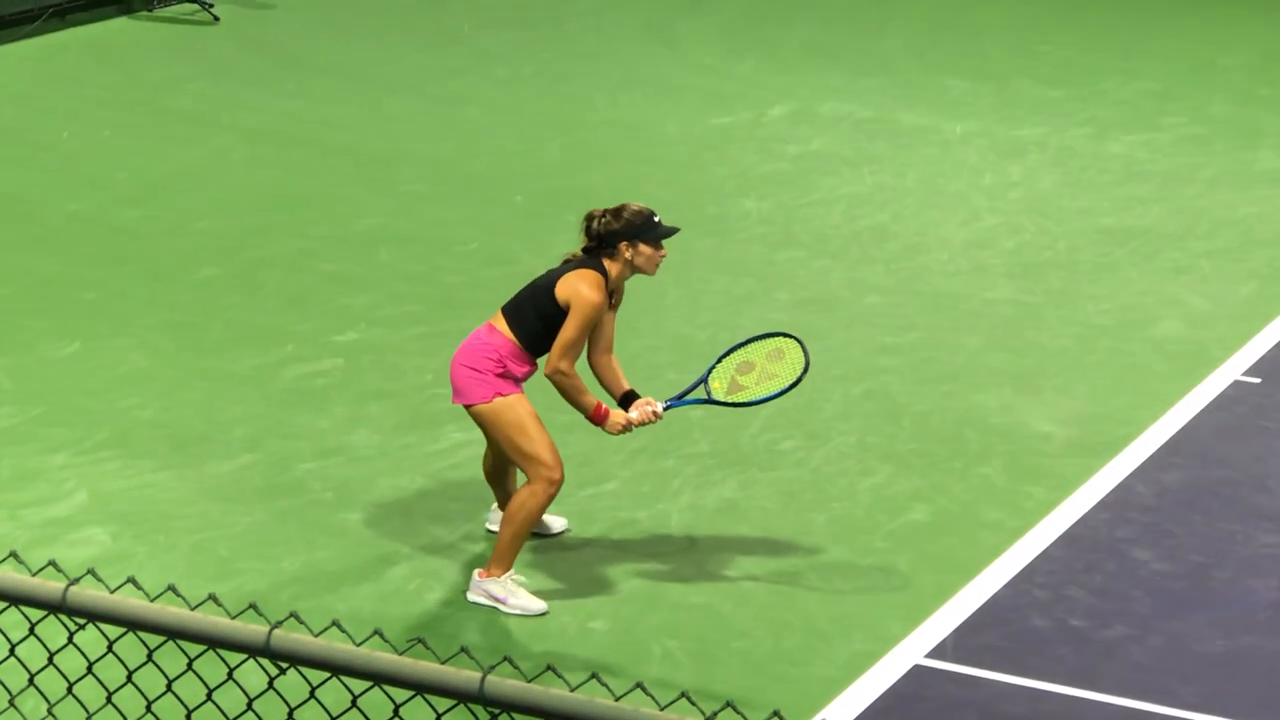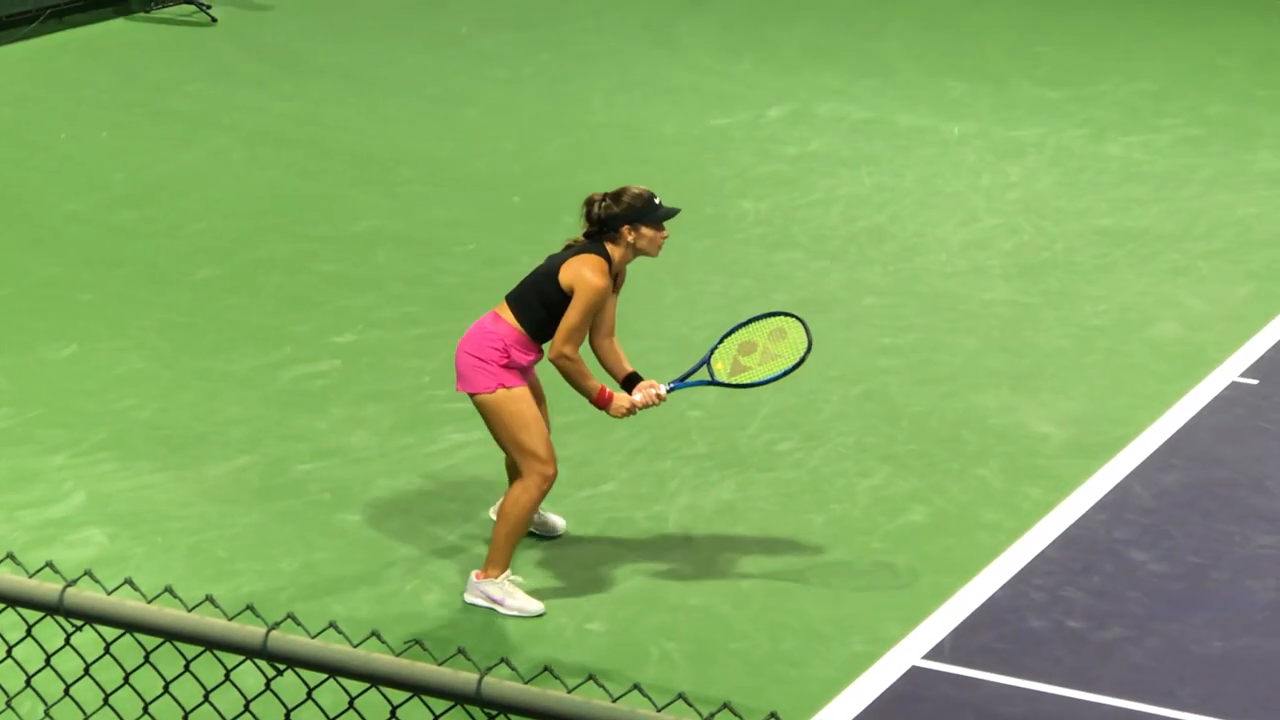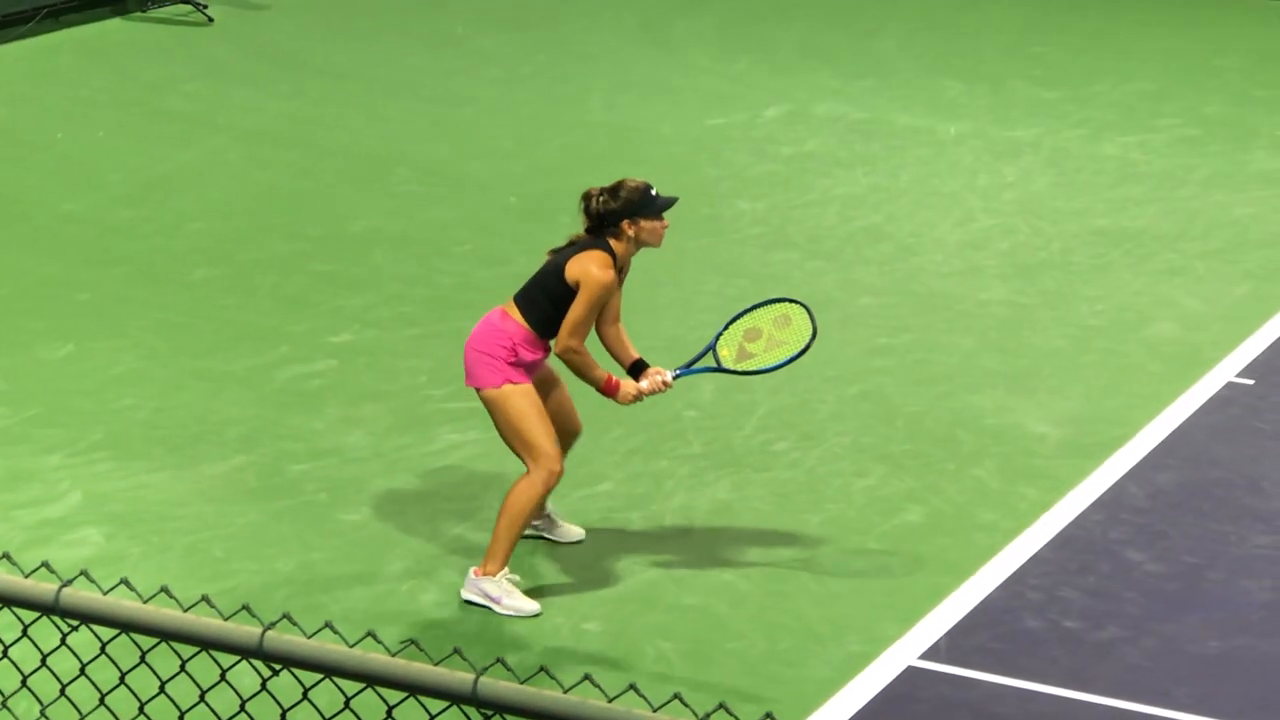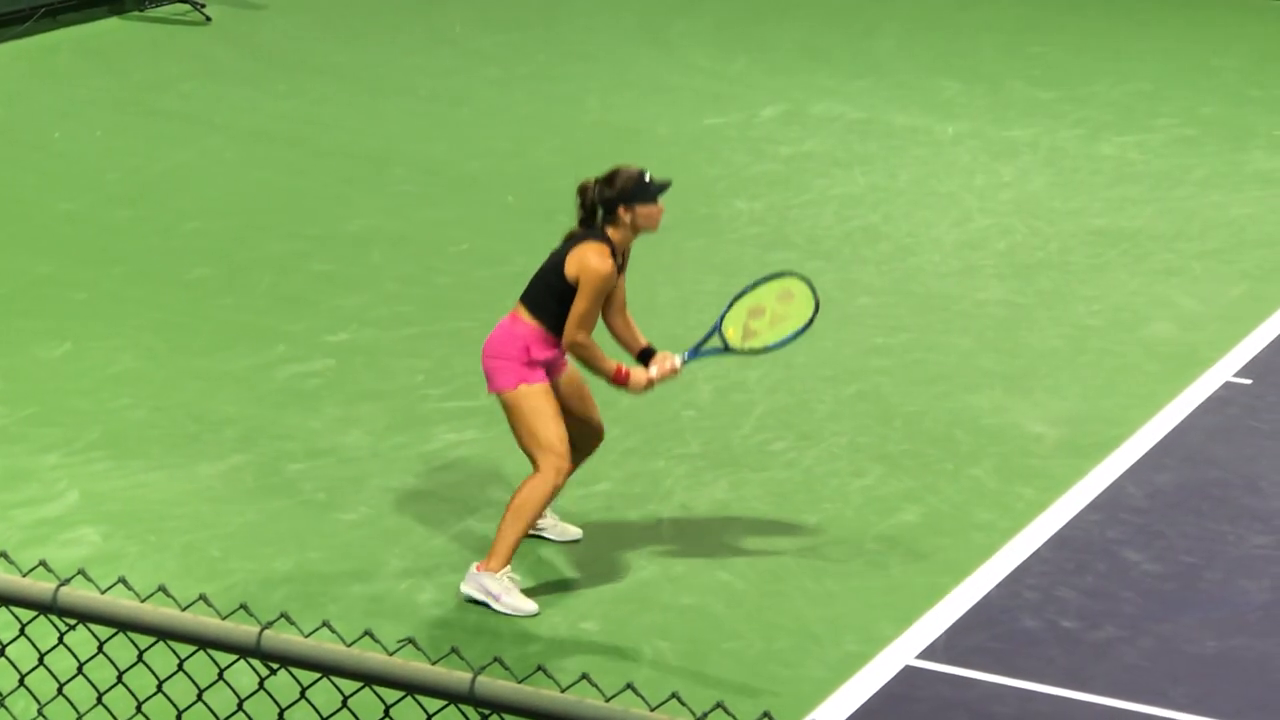
dt=0.2s
person 1, frame 1
left shoulder: (610, 284)
right shoulder: (590, 291)
left elbow: (600, 355)
right elbow: (559, 368)
left wrist: (630, 400)
right wrist: (601, 415)
left hip: (498, 364)
right hip: (485, 369)
left knee: (510, 443)
right knee: (547, 474)
left ankle: (506, 513)
right ankle: (491, 579)
person 1, frame 2
left shoulder: (611, 265)
right shoulder: (594, 276)
left elbow: (602, 338)
right elbow: (563, 352)
left wrist: (633, 383)
right wrist: (605, 399)
left hip: (509, 353)
right hip: (491, 358)
left knee: (529, 443)
right knee: (541, 470)
left ankle: (514, 511)
right ankle: (488, 581)
person 1, frame 3
left shoulder: (616, 257)
right shoulder: (599, 270)
left elbow: (608, 325)
right elbow: (570, 345)
left wrist: (640, 370)
right wrist: (613, 386)
left hip: (524, 351)
right hip: (498, 355)
left knee: (567, 430)
right knee: (546, 466)
left ankle: (532, 513)
right ankle: (486, 578)
person 1, frame 4
left shoulder: (617, 244)
right shoulder: (599, 262)
left elbow: (616, 312)
right elbow: (577, 338)
left wrist: (648, 356)
right wrist: (623, 376)
left hip: (542, 352)
right hip: (516, 355)
left knee: (589, 434)
right knee: (555, 466)
left ankle: (533, 514)
right ankle: (488, 574)
